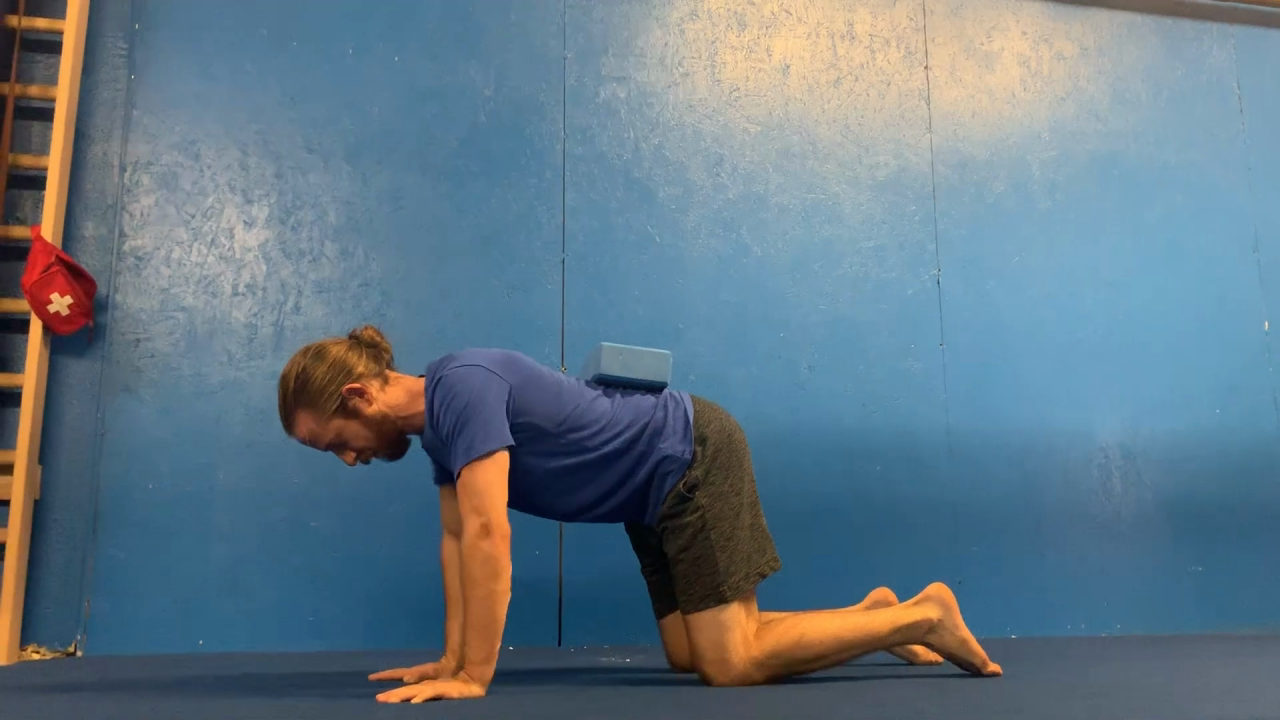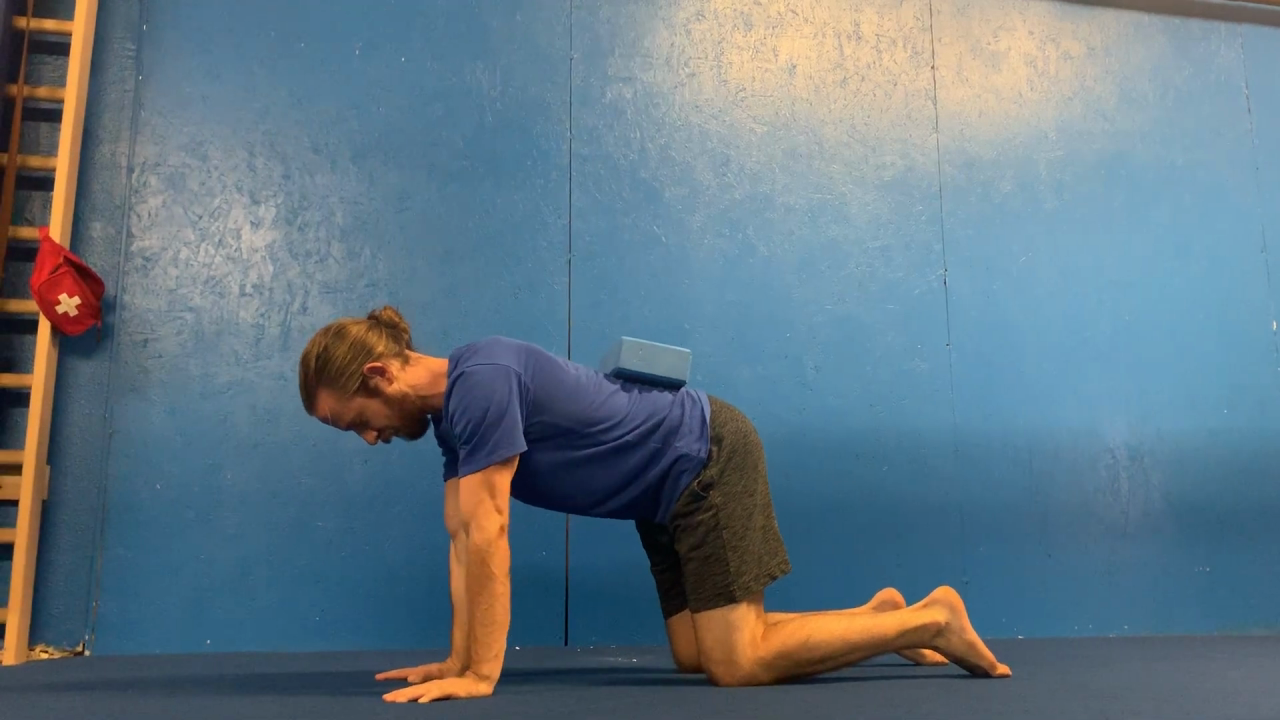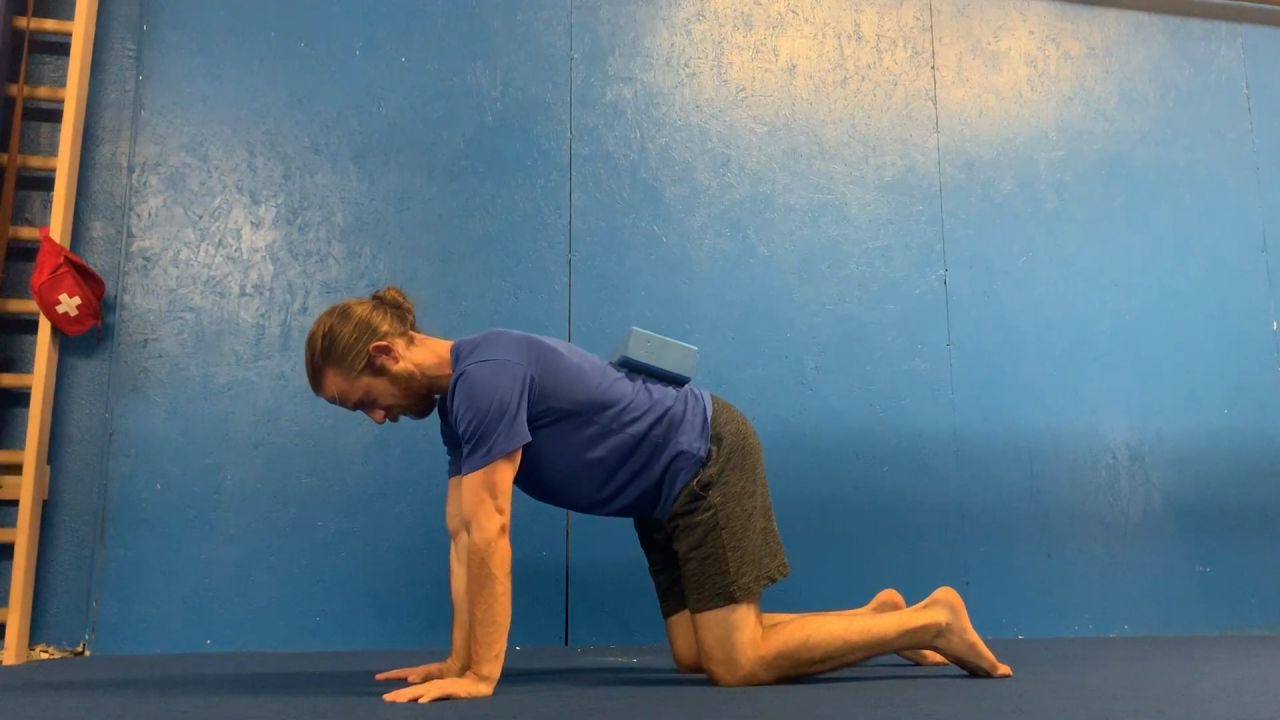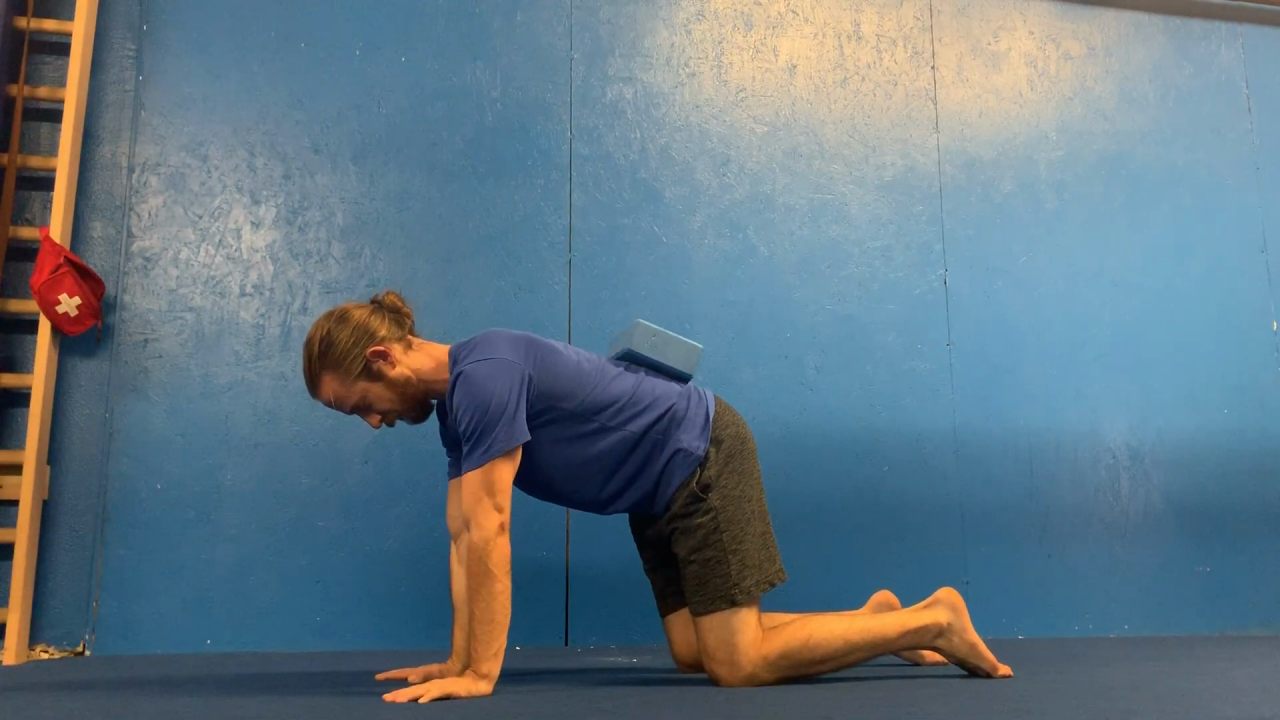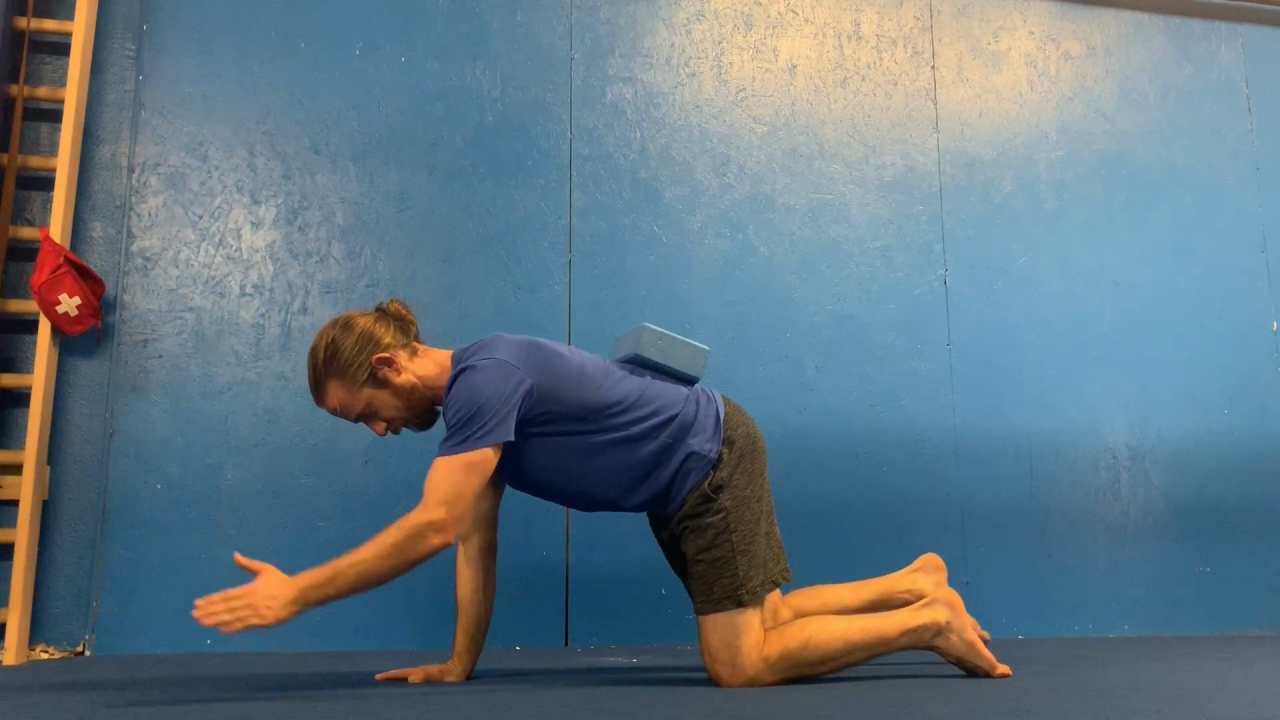
dt=1s
person 1, frame 1
left shoulder: (461, 389)
right shoulder: (435, 421)
left elbow: (488, 535)
right elbow: (456, 539)
left wrist: (475, 675)
right wrist: (451, 659)
left hip: (692, 459)
right hip: (663, 487)
left knee: (733, 662)
right knee: (693, 655)
left ankle: (922, 615)
right ankle: (870, 614)
person 1, frame 2
left shoulder: (479, 383)
right shoulder: (451, 411)
left elbow: (487, 539)
right elbow: (463, 540)
left wrist: (482, 674)
right wrist: (459, 658)
left hip: (707, 459)
right hip: (674, 485)
left knee: (738, 662)
right knee: (697, 654)
left ankle: (931, 621)
right ankle: (876, 614)
person 1, frame 3
left shoulder: (485, 375)
right shoulder: (457, 400)
left elbow: (488, 534)
right elbow: (462, 537)
left wrist: (481, 673)
right wrist: (458, 659)
left hip: (705, 460)
right hip: (670, 486)
left knee: (738, 663)
right knee: (696, 654)
left ankle: (930, 619)
right ankle: (877, 616)
person 1, frame 4
left shoulder: (483, 375)
right shoulder: (455, 403)
left elbow: (489, 534)
right elbow: (462, 539)
left wrist: (481, 673)
right wrist: (458, 659)
left hip: (701, 458)
right hip: (664, 486)
left knee: (740, 664)
right knee: (695, 653)
left ankle: (933, 620)
right ankle: (872, 618)
person 1, frame 5
left shoulder: (485, 378)
right shoulder: (472, 402)
left elbow: (432, 526)
right elbow: (474, 543)
left wrist: (295, 593)
right wrist: (459, 662)
left hip: (713, 459)
right hip: (681, 479)
left knee: (742, 664)
right knee: (763, 622)
left ankle: (930, 621)
right ankle: (911, 583)
